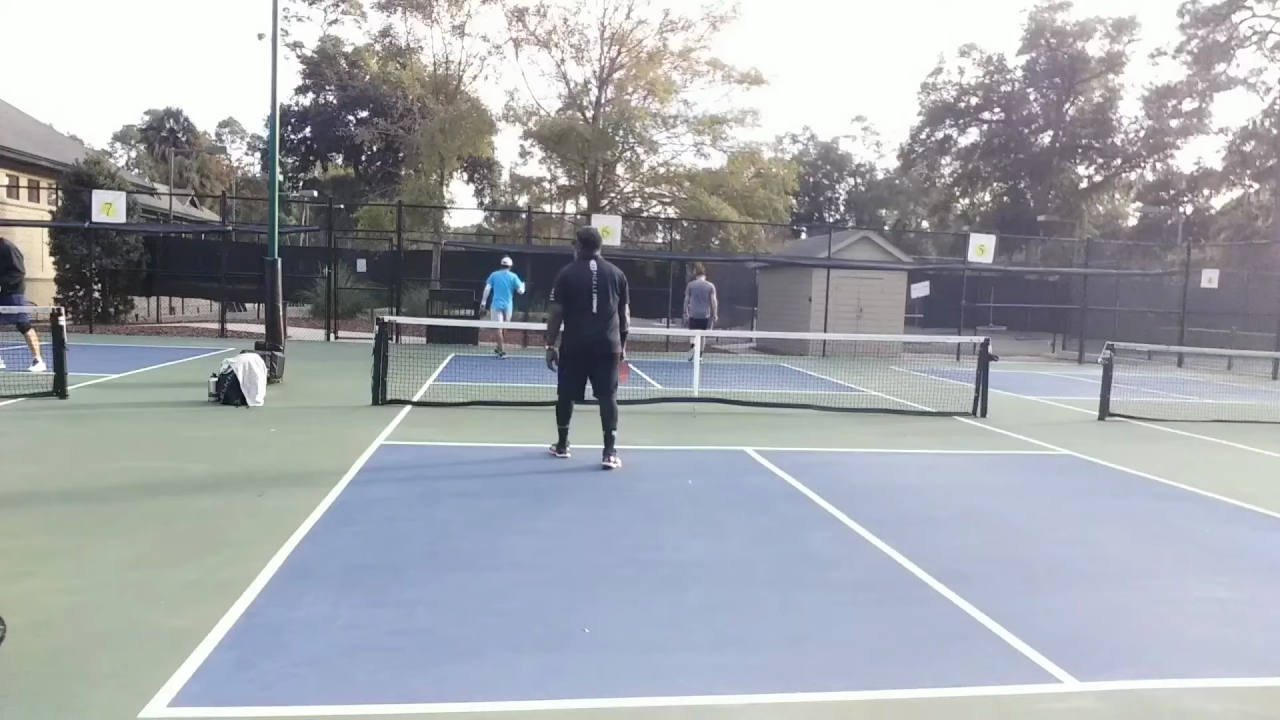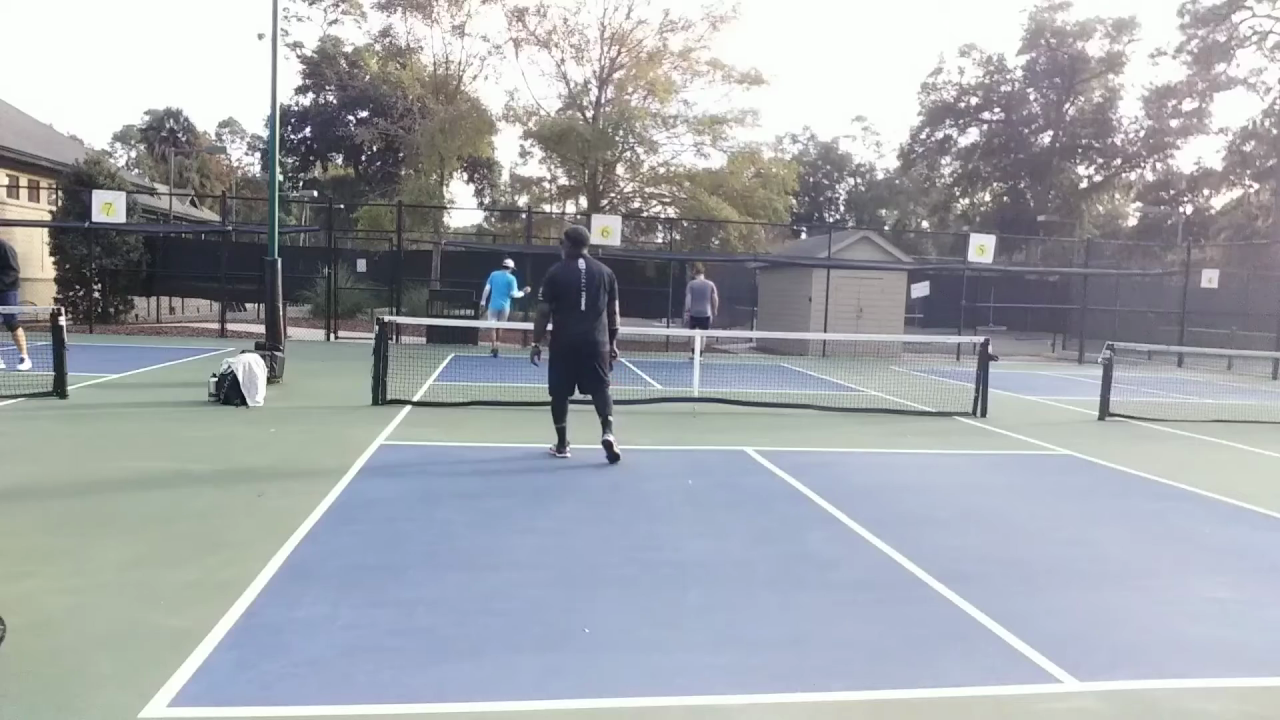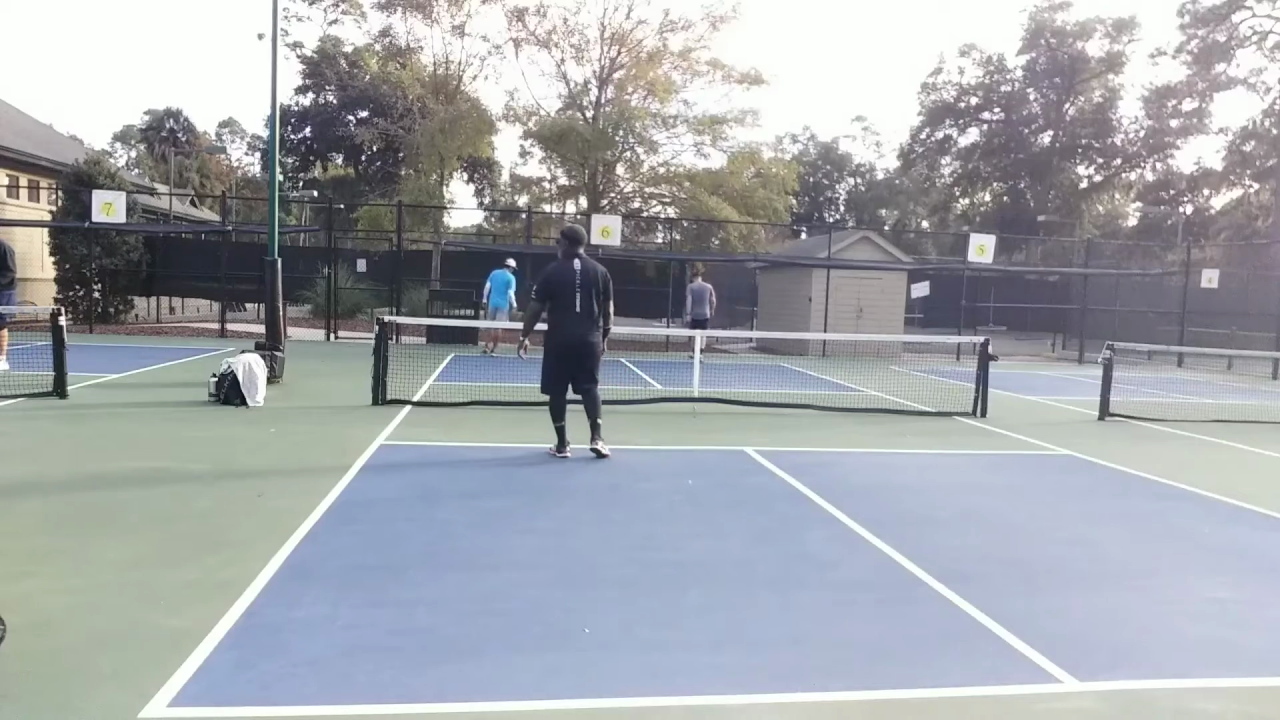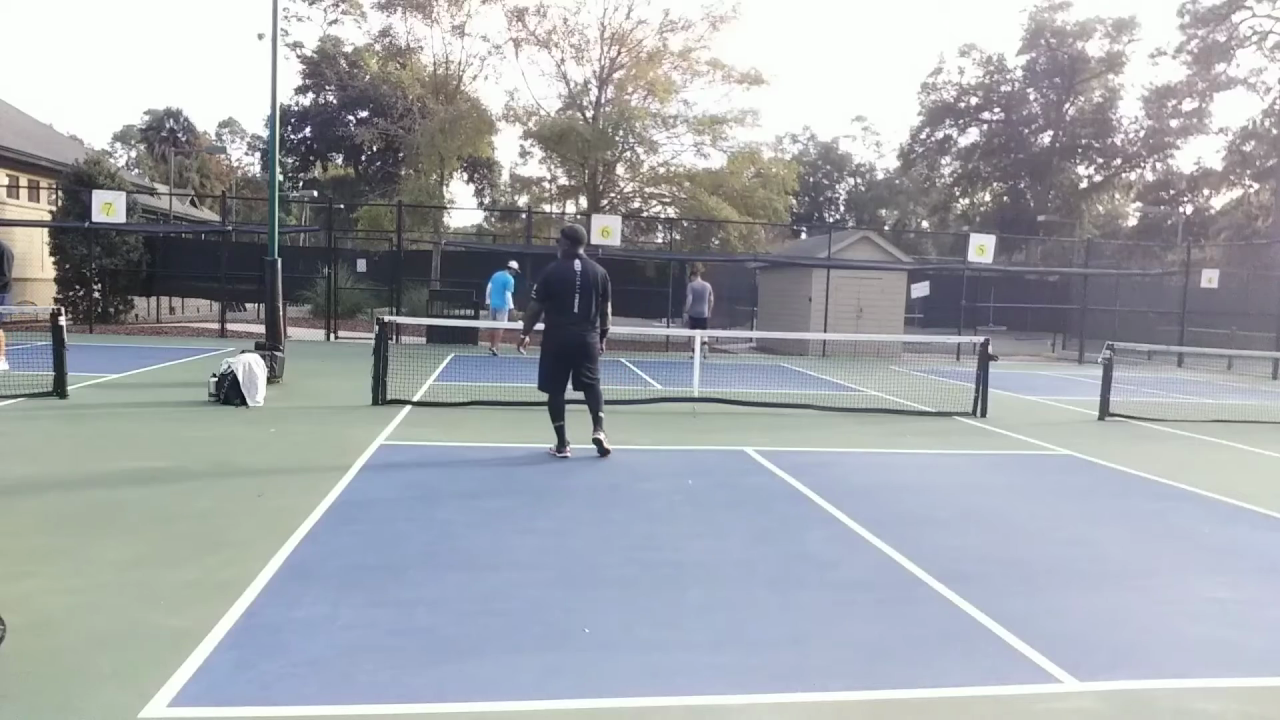
dt=0.2s
person 1, frame 1
left shoulder: (567, 273)
right shoulder: (616, 274)
left elbow: (556, 313)
right elbow: (624, 314)
left wrist: (550, 345)
right wrist: (622, 345)
left hip: (574, 344)
right hip: (607, 344)
left knee: (566, 394)
right knee: (607, 396)
left ankle: (562, 445)
right ankle: (609, 452)
person 1, frame 2
left shoulder: (556, 272)
right shoulder: (605, 272)
left elbow: (543, 311)
right elbow: (613, 311)
left wrist: (536, 342)
right wrist: (612, 341)
left hip: (564, 342)
right hip: (596, 341)
left knee: (560, 393)
right knee: (601, 389)
left ankle: (562, 444)
right ankle: (607, 434)
person 1, frame 3
left shoulder: (552, 272)
right shoulder: (600, 271)
left elbow: (535, 309)
right elbow: (608, 310)
left wrist: (524, 336)
right wrist: (603, 338)
left hip: (559, 341)
right hip: (590, 340)
left knee: (557, 392)
right knee: (590, 389)
left ankle: (562, 444)
right ankle: (596, 438)
person 1, frame 4
left shoulder: (552, 271)
right shoulder: (599, 272)
left elbow: (535, 308)
right elbow: (606, 311)
left wrist: (524, 334)
right wrist: (602, 338)
left hip: (556, 341)
right hip: (587, 340)
left knee: (556, 391)
right knee: (591, 385)
left ankle: (562, 444)
right ankle: (598, 431)
